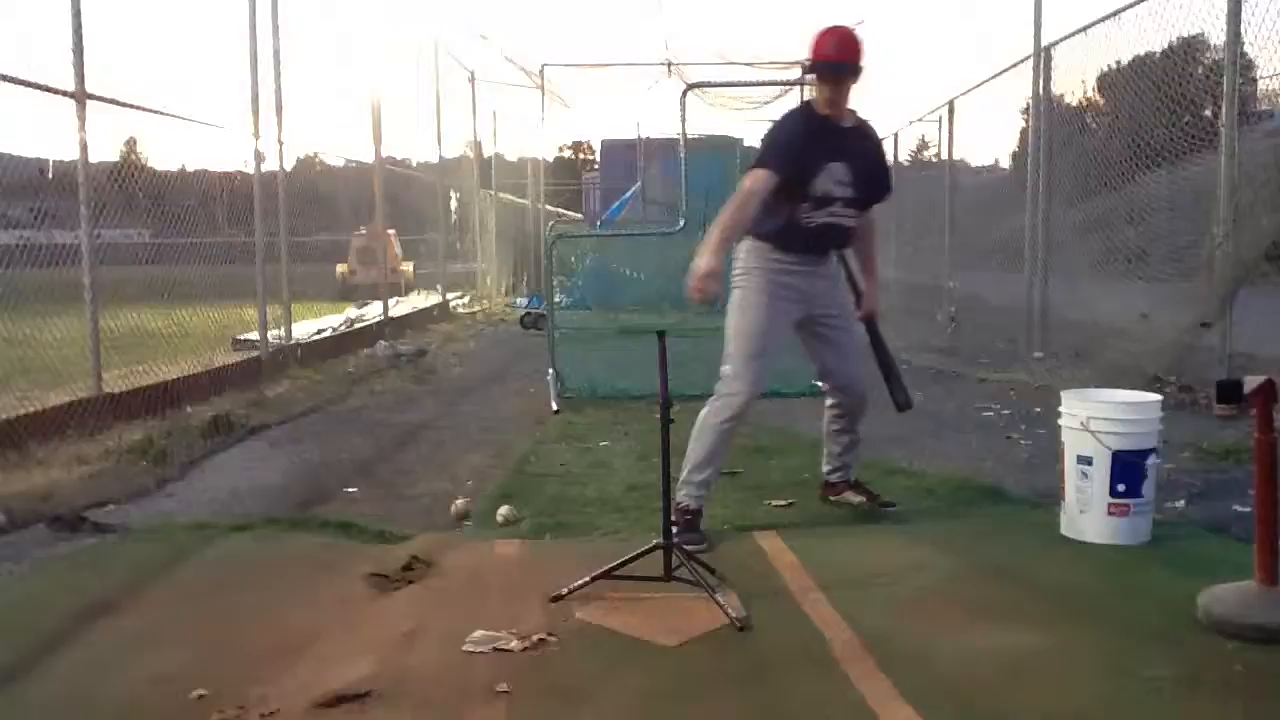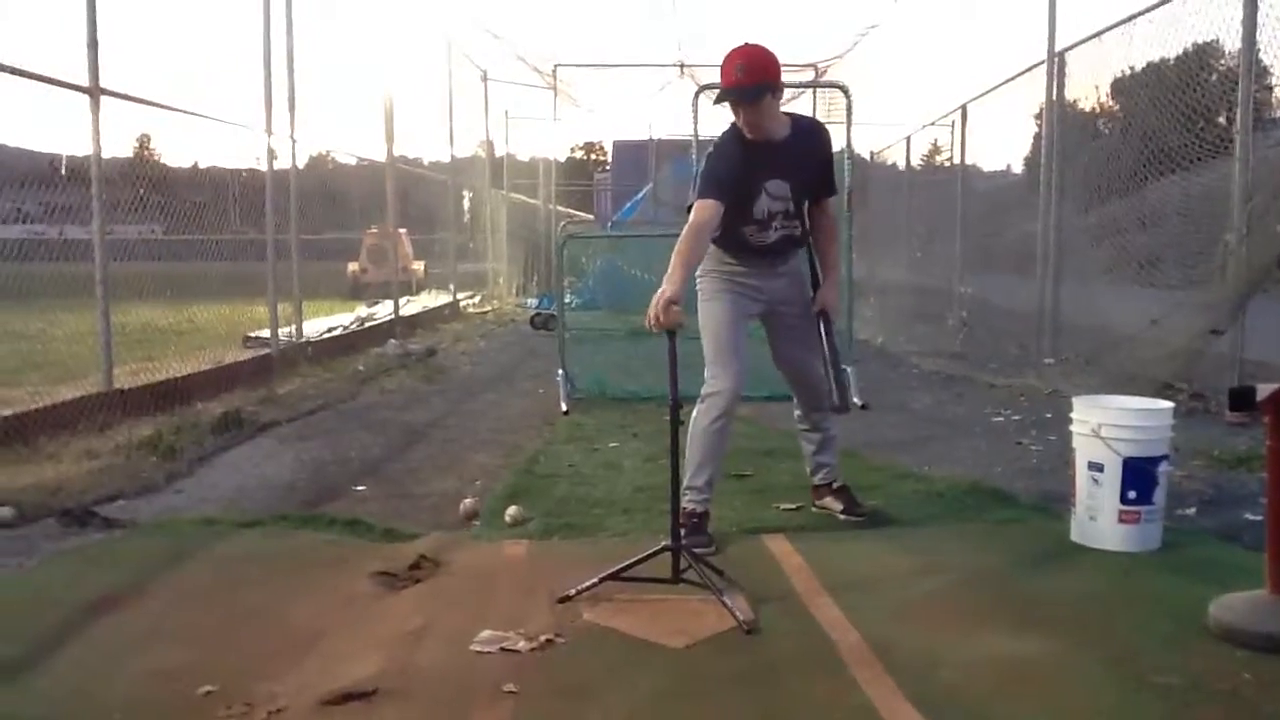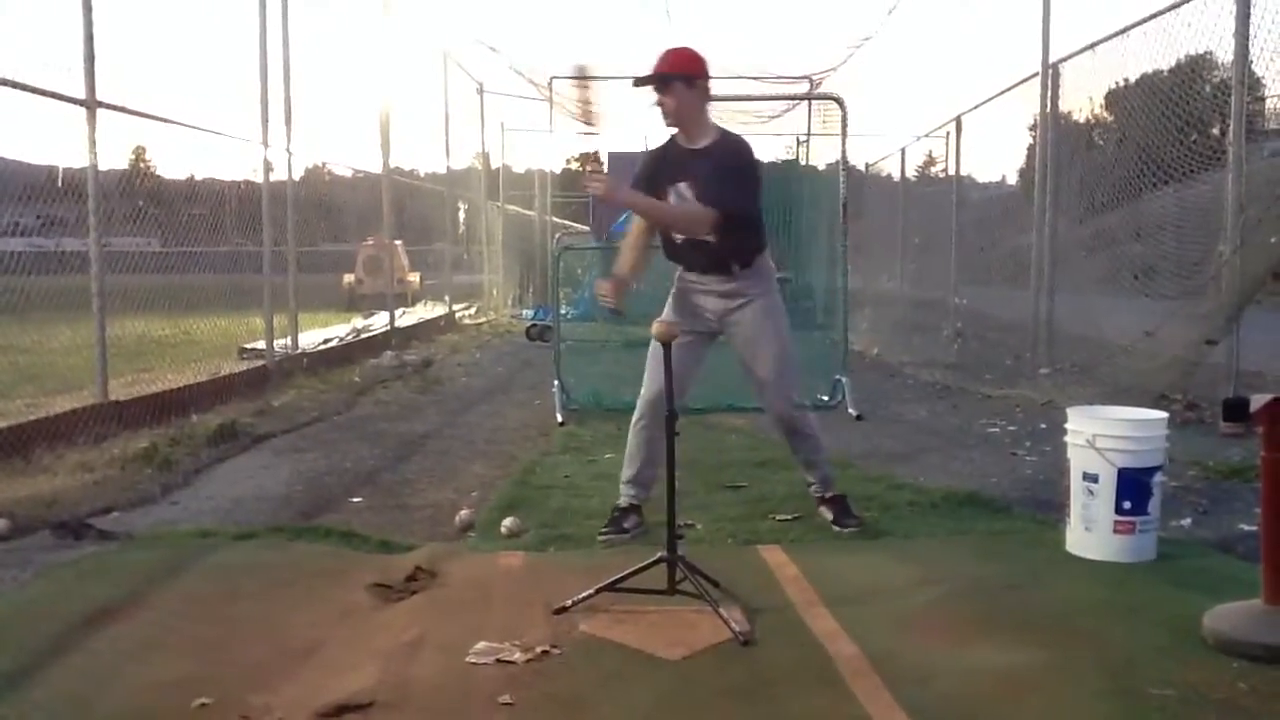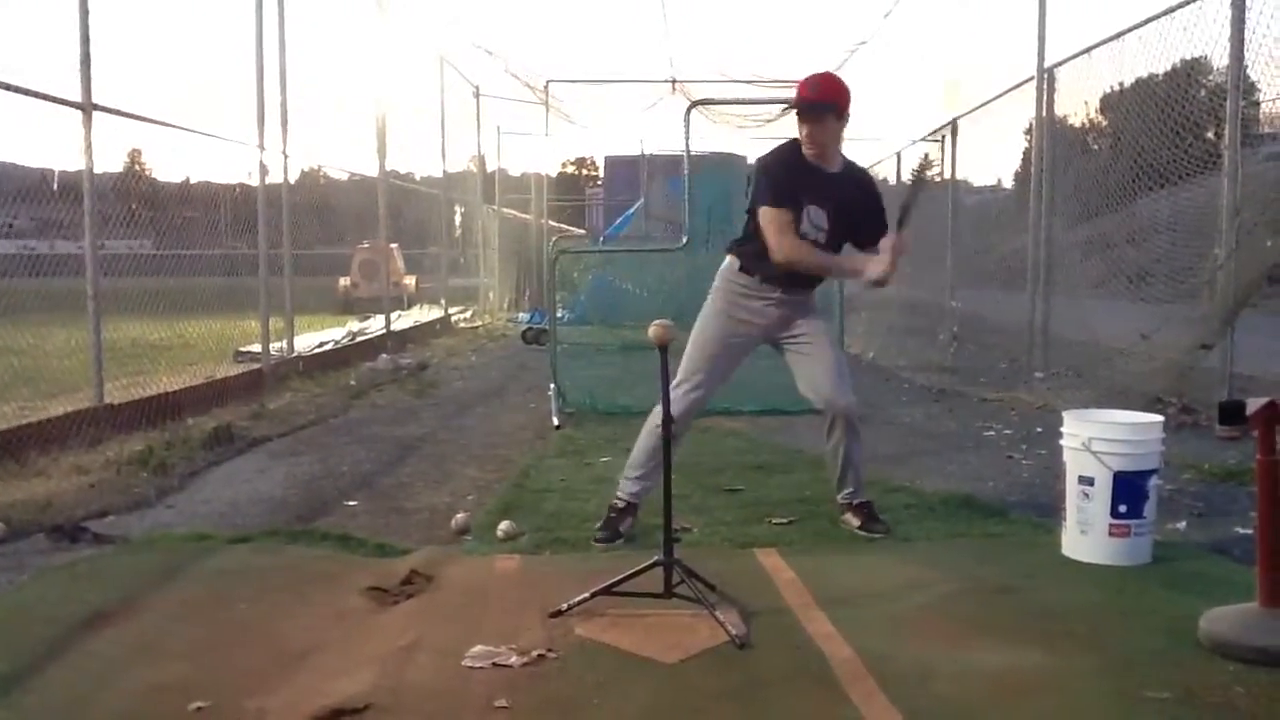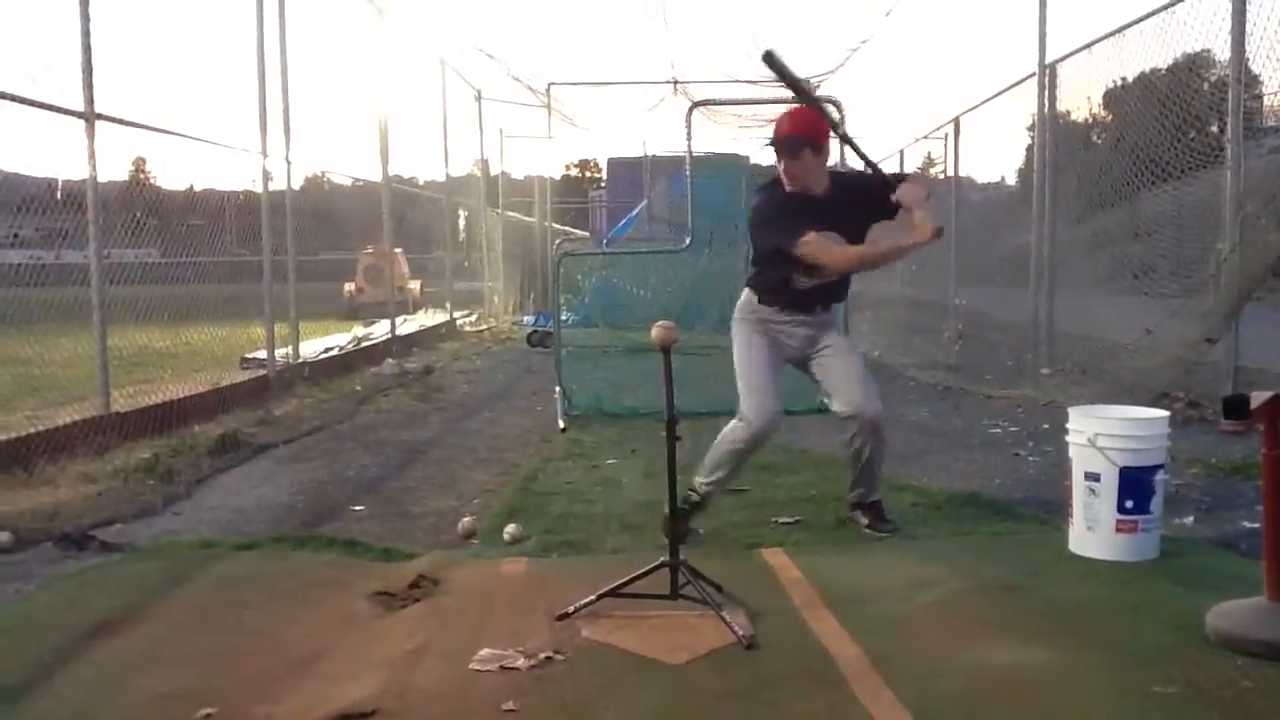
dt=1s
person 1, frame 1
left shoulder: (864, 141)
right shoulder: (794, 130)
right elbow: (751, 192)
left wrist: (869, 282)
right wrist: (711, 252)
left hip: (823, 271)
right hip: (767, 266)
left knee: (851, 385)
right knee: (740, 388)
left ankle: (838, 478)
right ankle: (687, 505)
person 1, frame 2
left shoulder: (813, 138)
right shoulder: (727, 154)
left elbow: (822, 210)
right elbow: (701, 223)
left wrist: (830, 280)
right wrist: (674, 284)
left hip: (788, 271)
right hip: (728, 273)
left knee: (812, 381)
right knee: (724, 387)
left ankle: (824, 482)
right ankle: (693, 507)
person 1, frame 3
left shoulder: (732, 155)
right shoulder: (658, 162)
left elbow: (694, 221)
right elbow: (642, 232)
left wrist: (623, 197)
right wrist: (619, 278)
left hip: (747, 288)
right hip: (691, 288)
left knee: (781, 402)
right knee: (653, 399)
left ankle: (825, 490)
right ankle: (632, 502)
person 1, frame 4
left shoulder: (860, 188)
right shoulder: (777, 166)
left elbow: (873, 255)
right elbow: (783, 249)
left wrist: (881, 265)
right wrist: (863, 265)
left hip: (798, 304)
right hip: (739, 293)
left knee: (841, 402)
right knee: (682, 400)
left ankle: (851, 500)
right ankle: (626, 499)
person 1, frame 5
left shoulder: (858, 190)
right shoulder: (771, 207)
left elbow: (918, 191)
right elbow: (839, 261)
left wrist: (914, 201)
right wrist: (914, 239)
left hip: (820, 323)
right hip: (764, 319)
left knee: (862, 411)
right knee: (760, 418)
left ankle: (863, 498)
right ankle: (698, 492)
